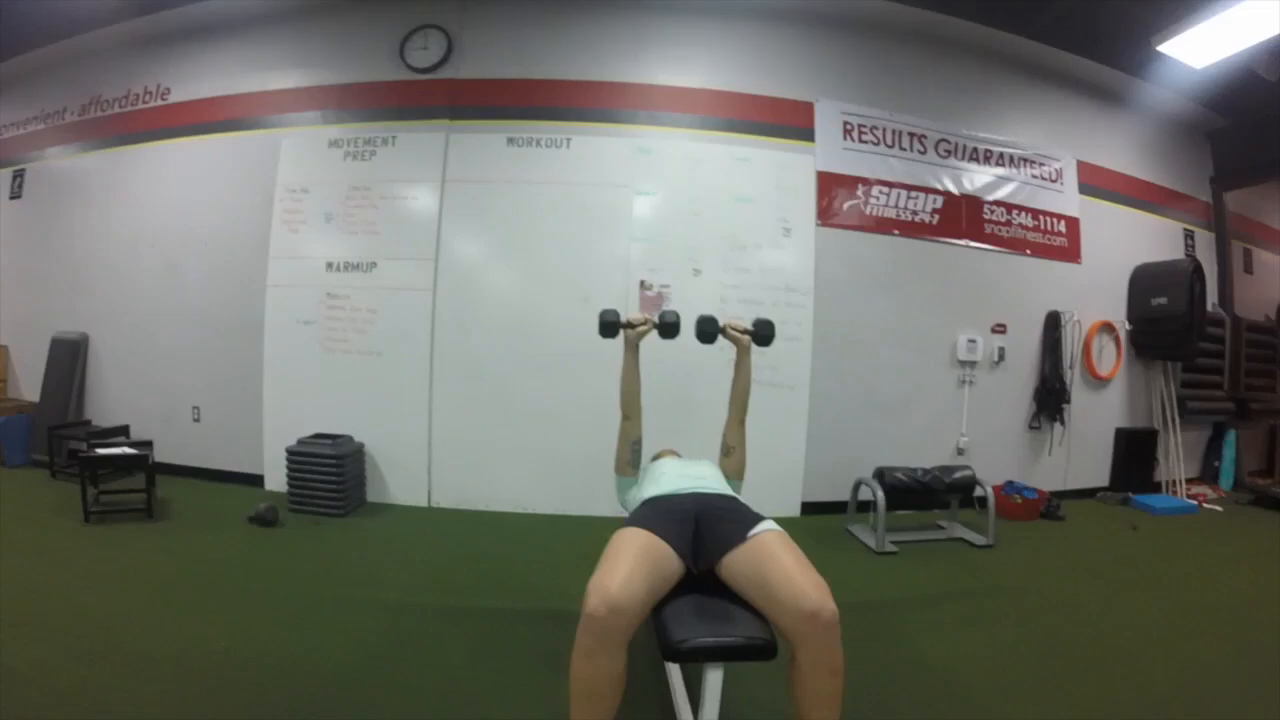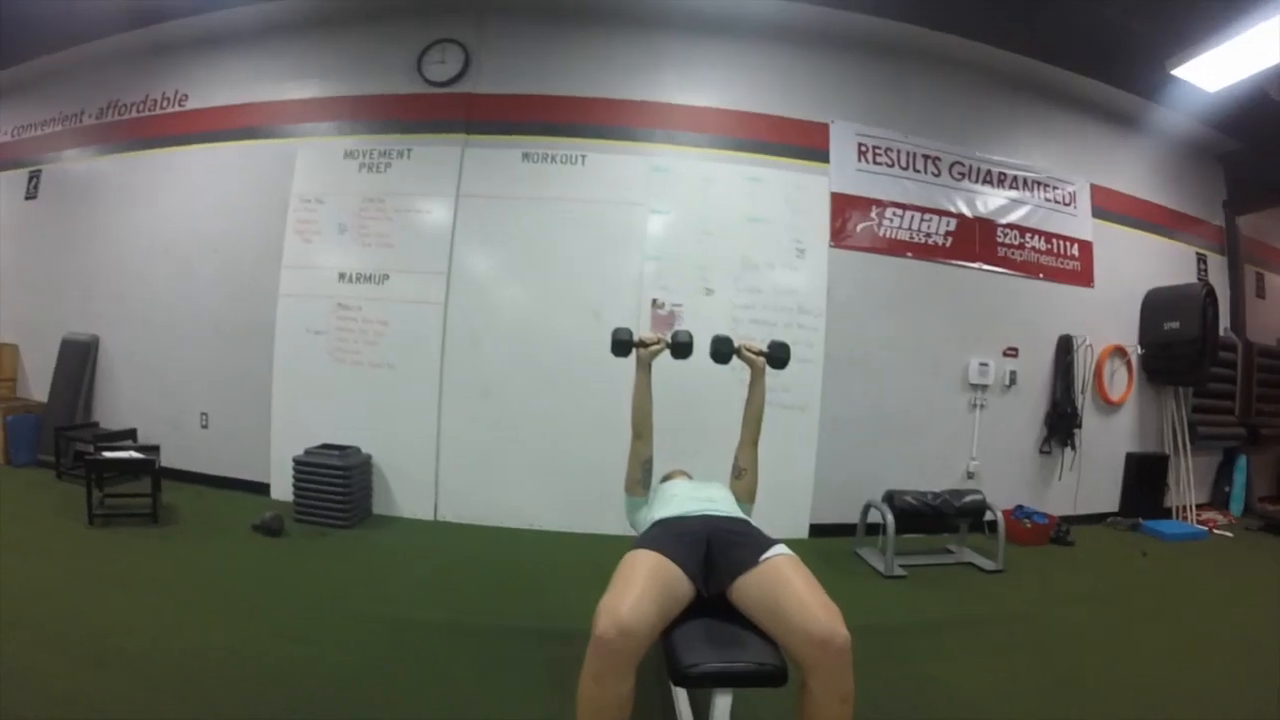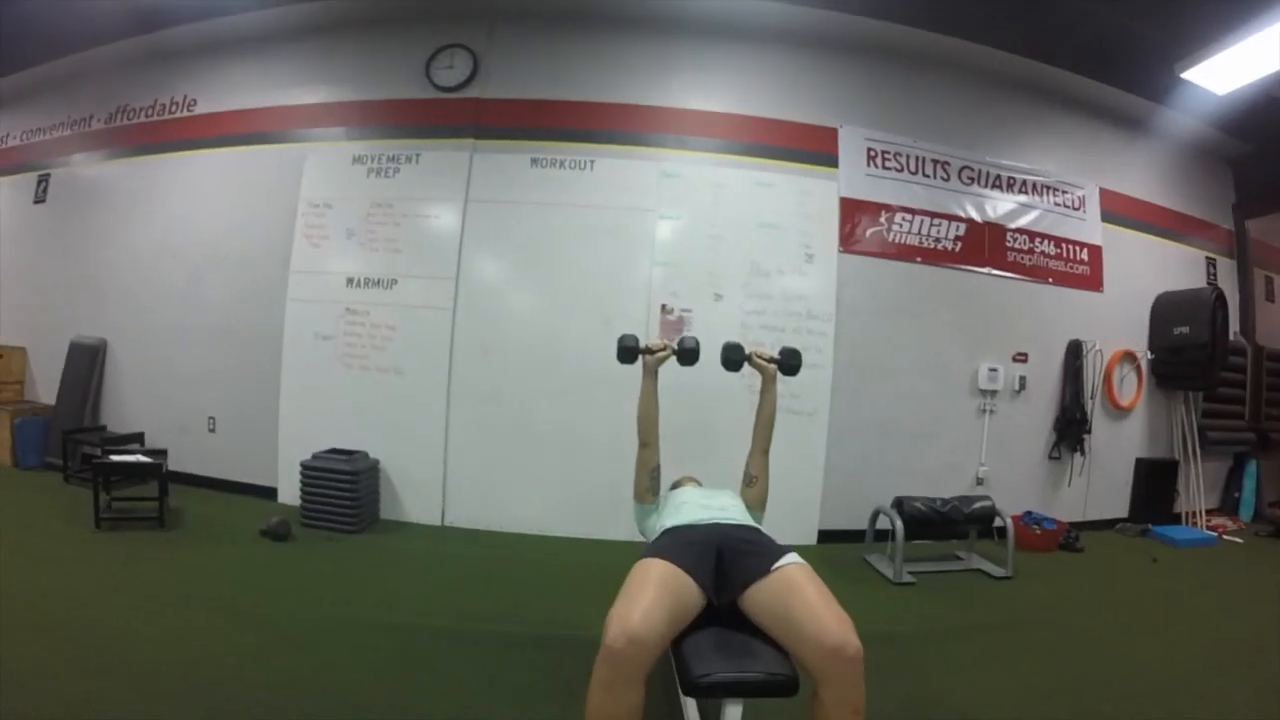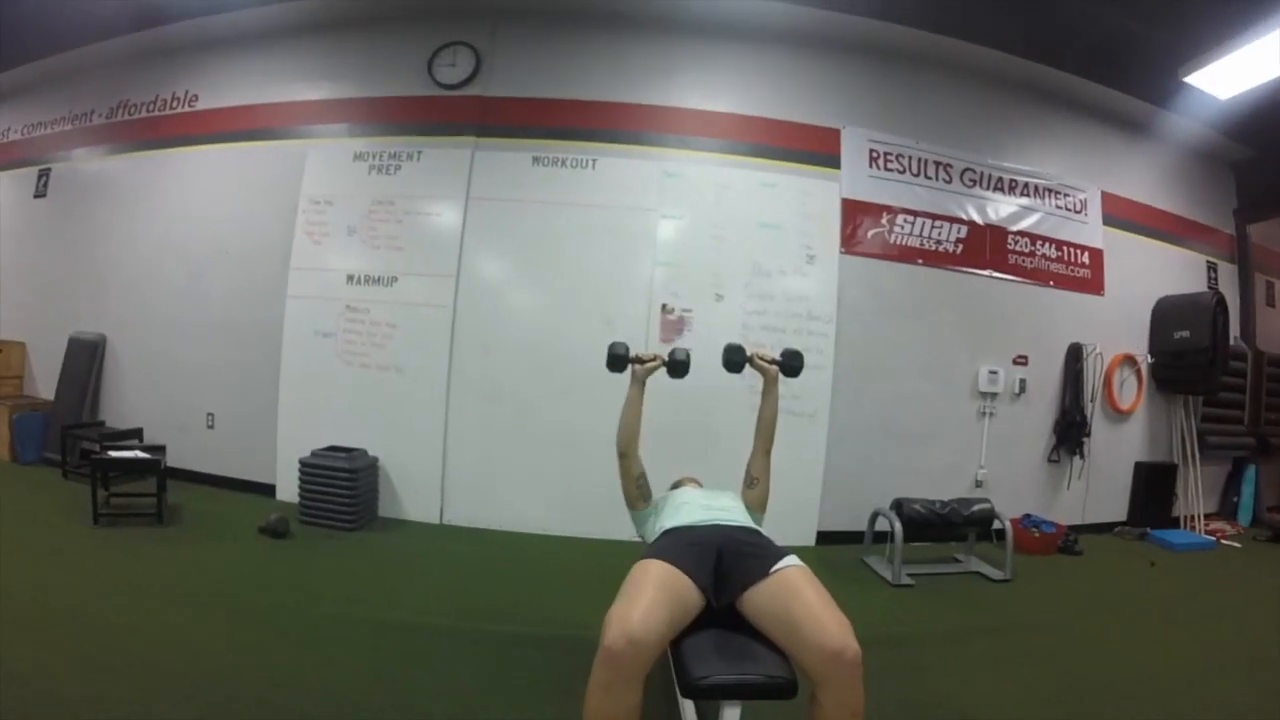
dt=0.2s
person 1, frame 1
left shoulder: (717, 475)
right shoulder: (638, 485)
left elbow: (736, 420)
right elbow: (630, 420)
left wrist: (743, 352)
right wrist: (630, 348)
left knee: (819, 616)
right knee: (603, 612)
person 1, frame 2
left shoulder: (729, 497)
right shoulder: (649, 504)
left elbow: (748, 442)
right elbow: (641, 438)
left wrist: (758, 373)
right wrist: (643, 367)
left knee: (832, 642)
right knee: (612, 635)
person 1, frame 3
left shoulder: (738, 502)
right shoulder: (657, 510)
left elbow: (759, 449)
right elbow: (647, 445)
left wrist: (769, 381)
right wrist: (650, 373)
left knee: (843, 652)
right knee: (622, 645)
person 1, frame 4
left shoulder: (737, 503)
right shoulder: (658, 510)
left elbow: (761, 452)
right elbow: (627, 453)
left wrist: (770, 383)
right wrist: (639, 383)
left knee: (842, 656)
right knee: (621, 647)
